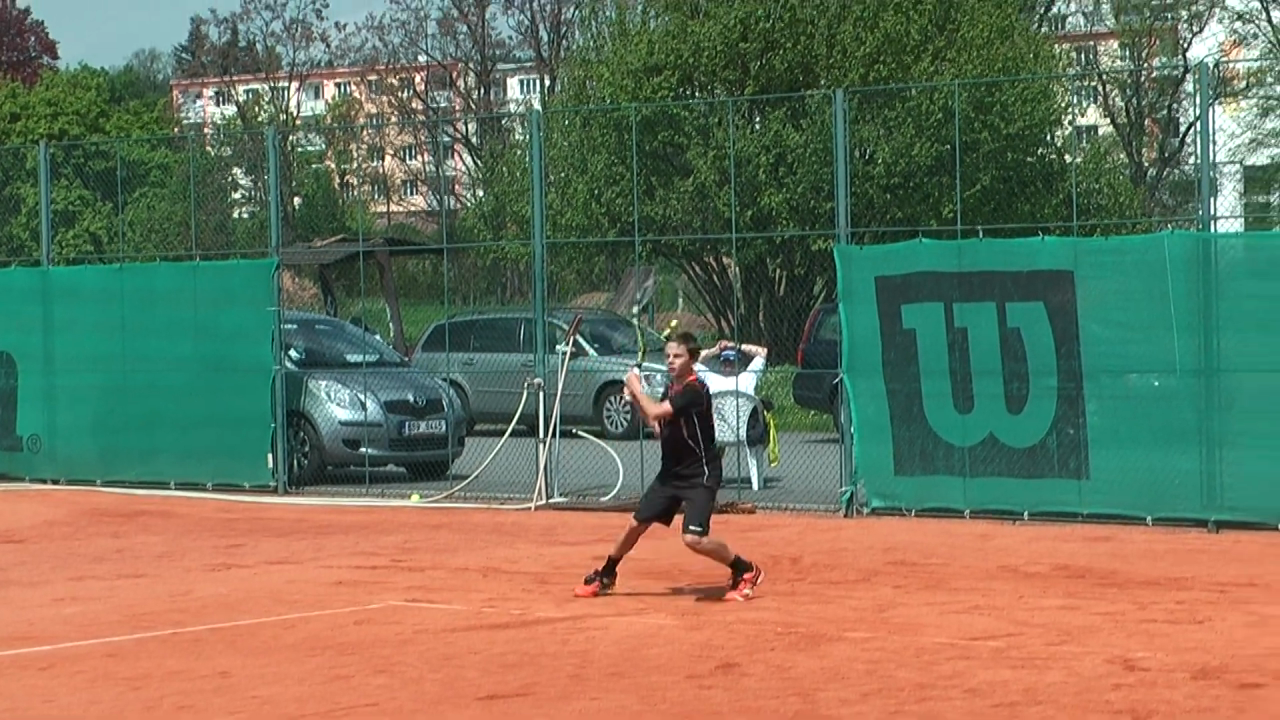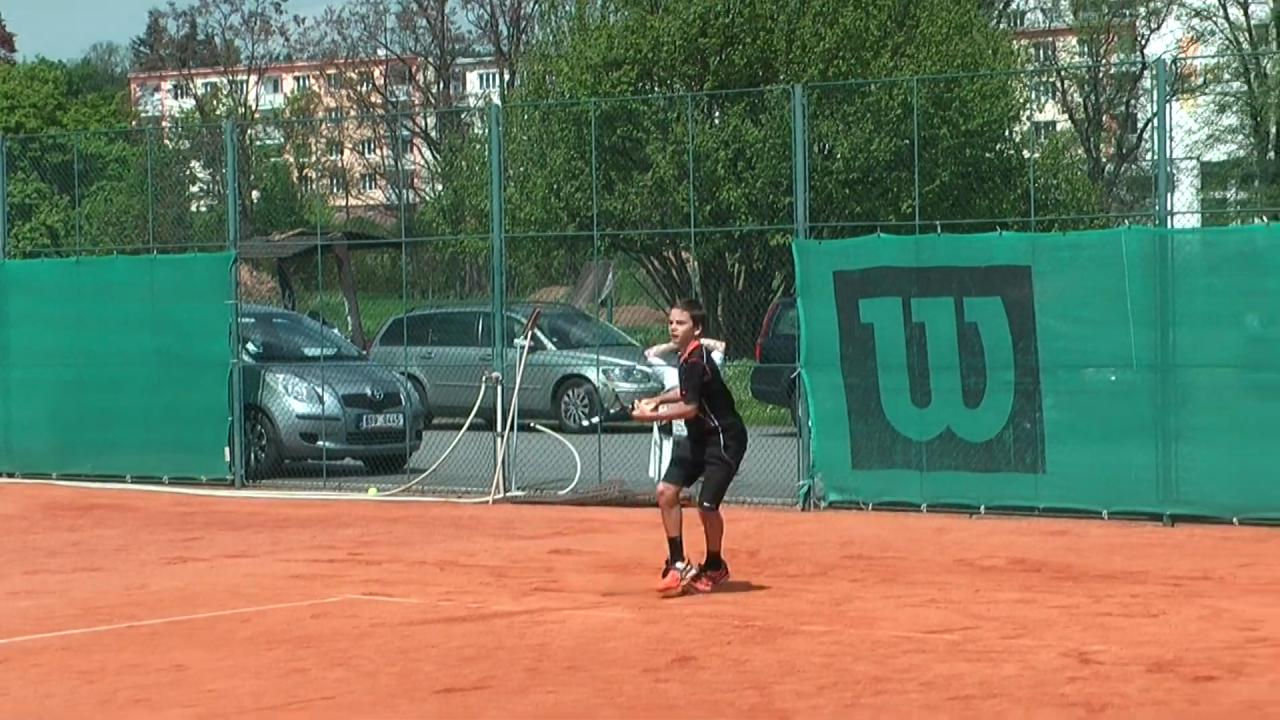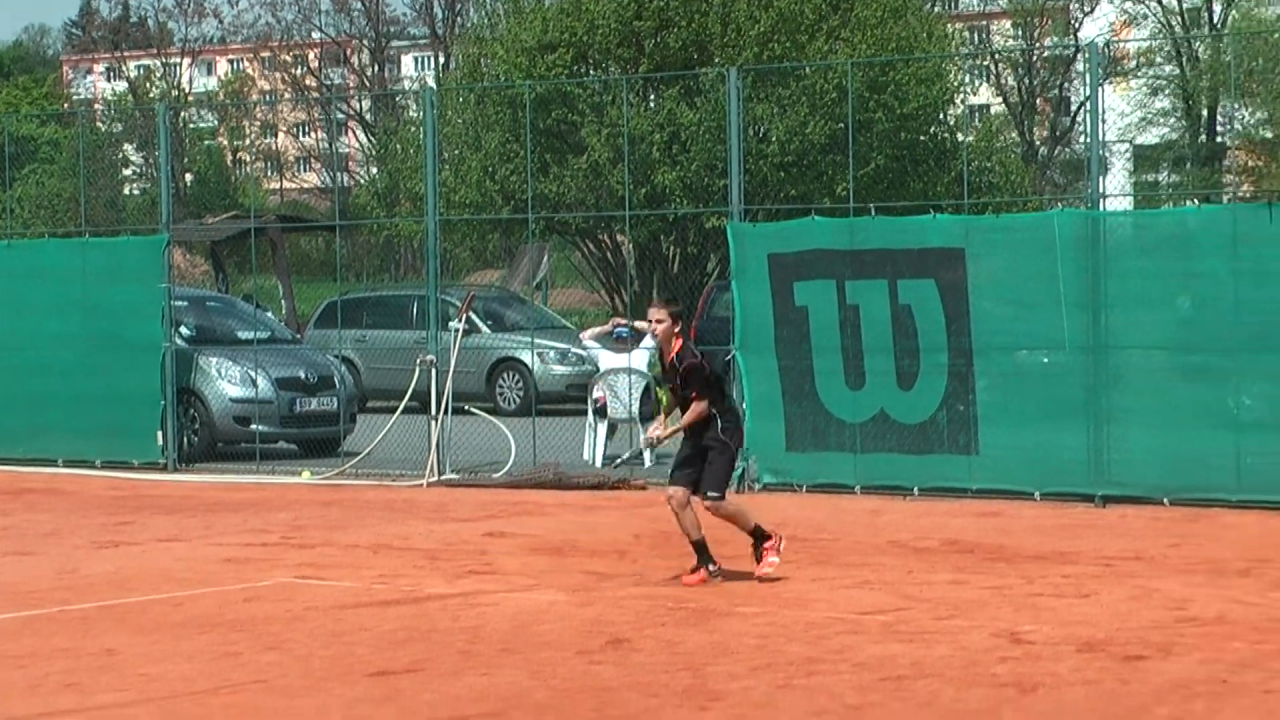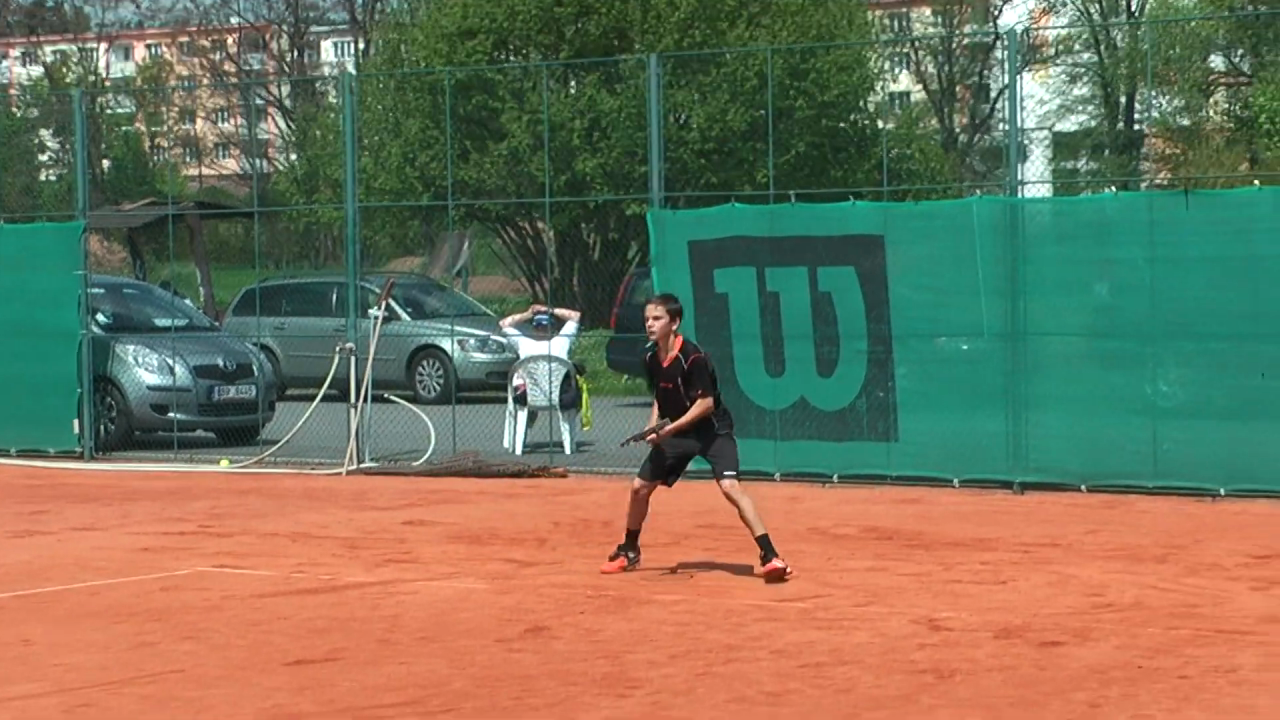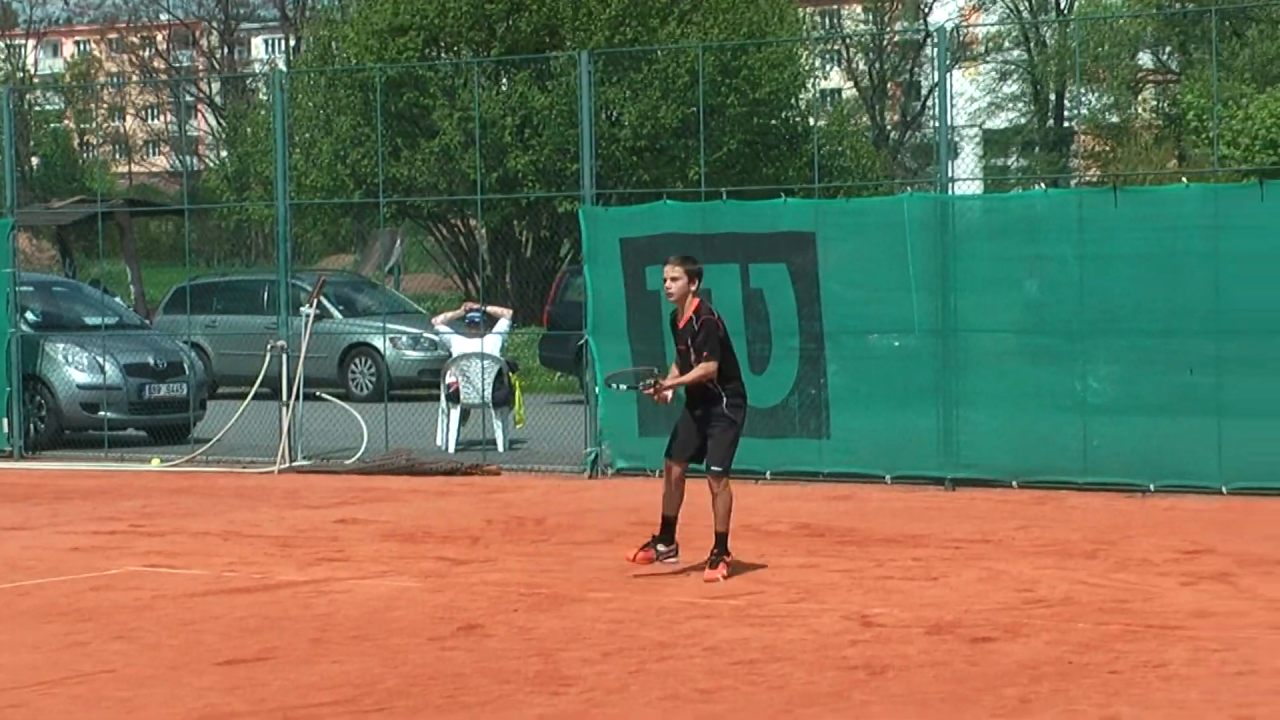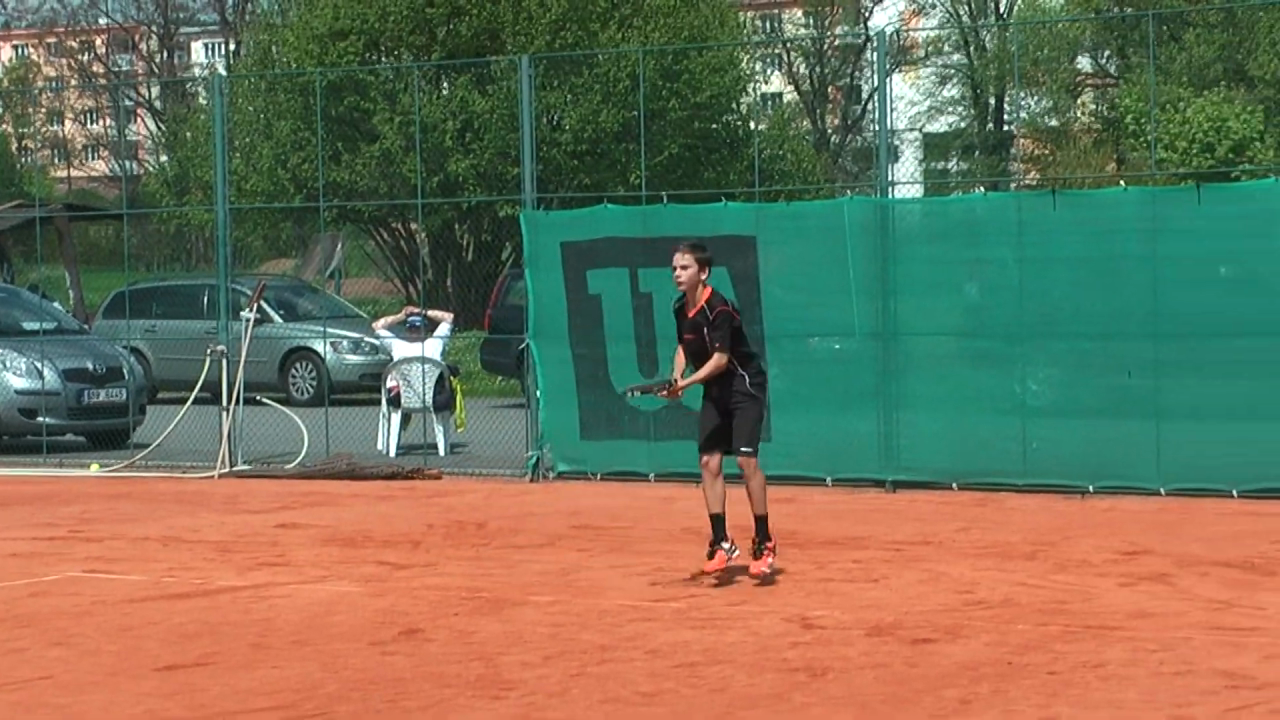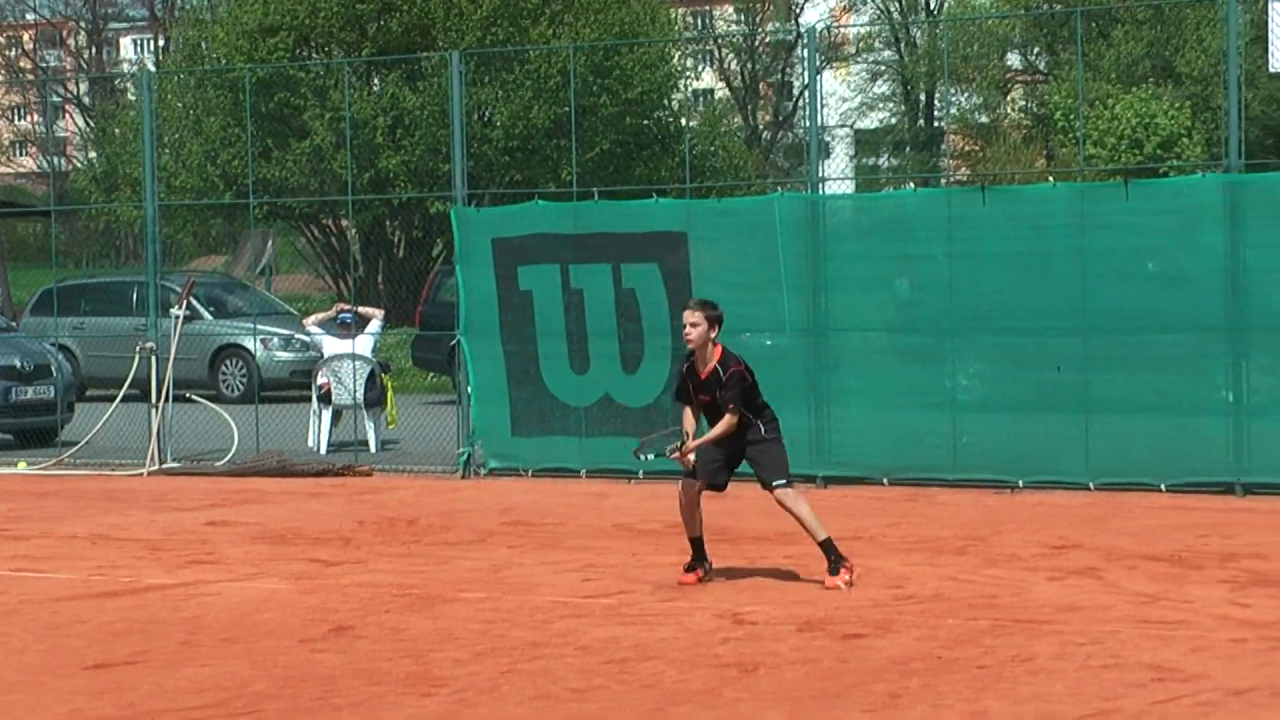
dt=0.2s
person 1, frame 1
left shoulder: (694, 390)
right shoulder: (673, 388)
left elbow: (655, 413)
right elbow: (661, 424)
left wrist: (636, 389)
right wrist: (640, 396)
left hip: (701, 473)
right hip: (671, 470)
left knee: (694, 539)
right knee: (636, 525)
left ankle: (746, 571)
right ankle: (606, 575)
person 1, frame 2
left shoulder: (697, 360)
right shoulder: (687, 355)
left elbow: (687, 409)
left wrist: (651, 415)
right wrist: (658, 400)
left hip: (724, 440)
right hip: (699, 437)
left knee: (707, 507)
right knee: (665, 492)
left ankle: (713, 565)
right ankle: (677, 563)
person 1, frame 3
left shoulder: (689, 360)
right shoulder: (665, 356)
left elbow: (701, 405)
left wrist: (667, 430)
right wrist: (662, 420)
left hip: (720, 430)
right hip: (694, 434)
left knee: (713, 502)
right knee: (677, 498)
left ankle: (766, 540)
right ankle: (707, 563)
person 1, frame 4
left shoulder: (692, 357)
right shoulder: (650, 358)
left elbow: (705, 402)
left wrist: (672, 427)
right wrist: (654, 426)
left hip: (714, 430)
right hip: (675, 433)
left knee: (731, 487)
right knee: (639, 488)
left ankle: (770, 556)
right ankle: (628, 551)
person 1, frame 5
left shoulder: (707, 320)
right shoulder: (675, 320)
left elbow: (710, 368)
left wrist: (671, 384)
right wrist: (667, 388)
left hip: (726, 404)
right hip: (696, 404)
left knee: (716, 478)
right knee: (673, 470)
left ankle: (721, 554)
right ankle: (664, 542)
person 1, frame 6
left shoulder: (719, 309)
right shoulder: (680, 307)
left elbow: (722, 357)
right elbow: (683, 346)
left wrist: (684, 384)
right wrist: (676, 376)
left hip: (743, 386)
right hip: (714, 391)
left knee: (747, 458)
right knee: (710, 464)
left ankle: (764, 542)
right ankle: (721, 542)
person 1, frame 7
left shoulder: (732, 368)
right shoulder: (687, 367)
left elbow: (730, 417)
right elbow: (689, 406)
left wrist: (696, 444)
right wrist: (689, 438)
left hip: (757, 432)
right hip: (722, 437)
left knee: (783, 493)
right knee: (688, 490)
left ankle: (835, 561)
right ankle: (699, 562)
